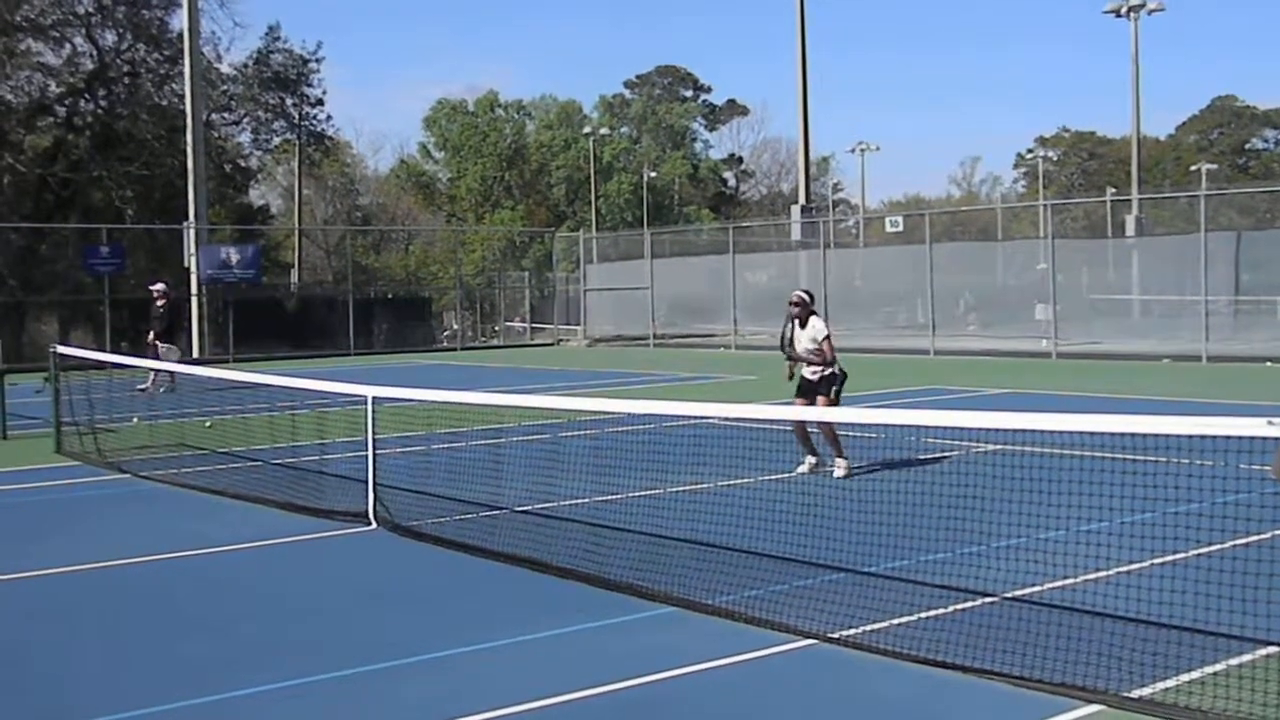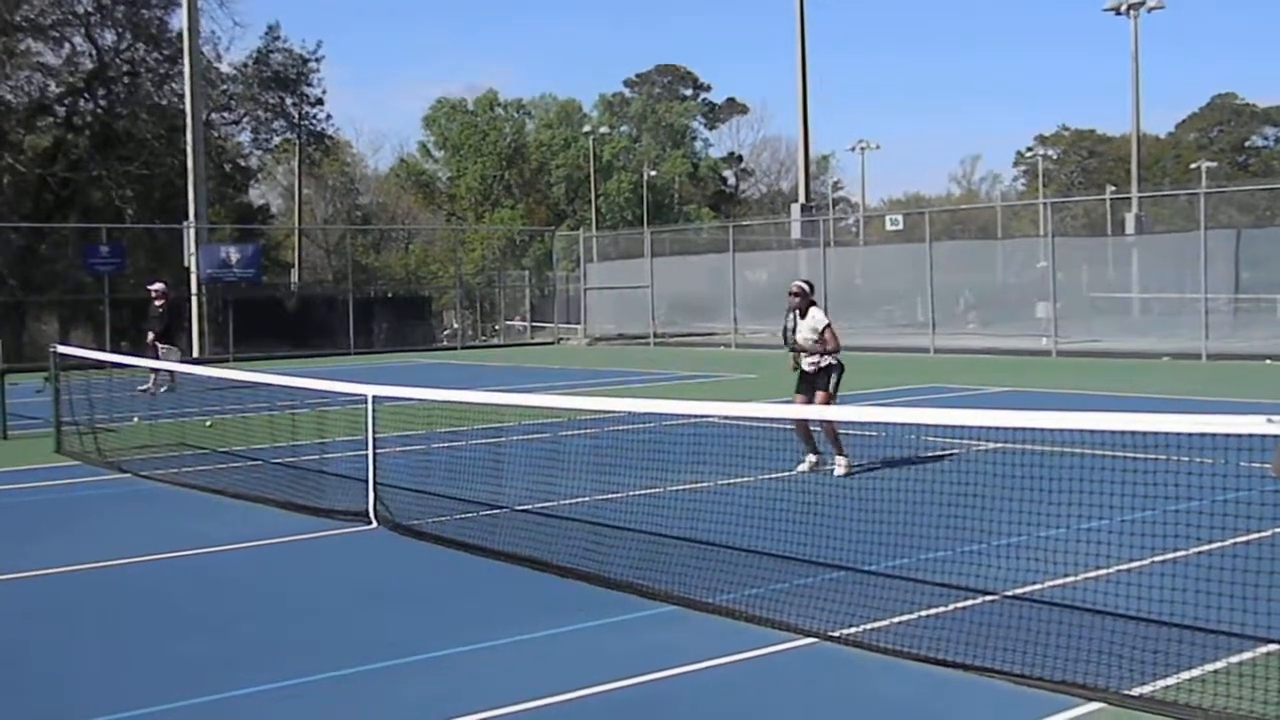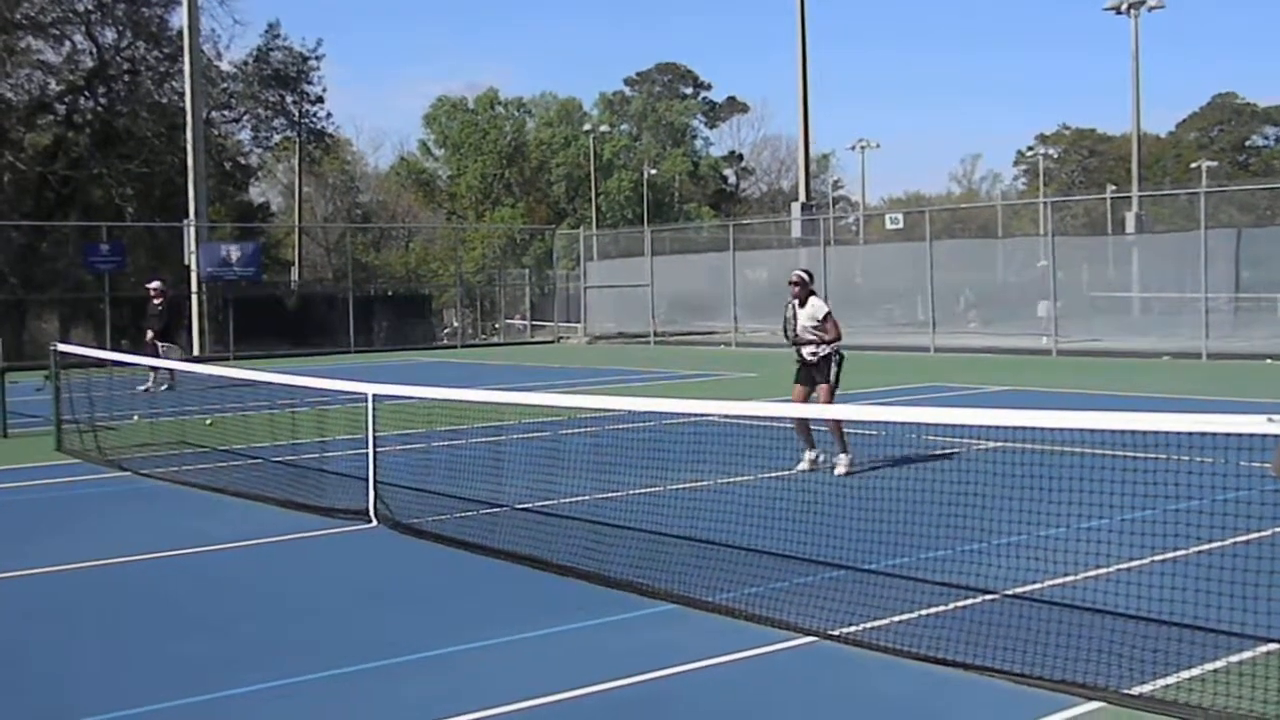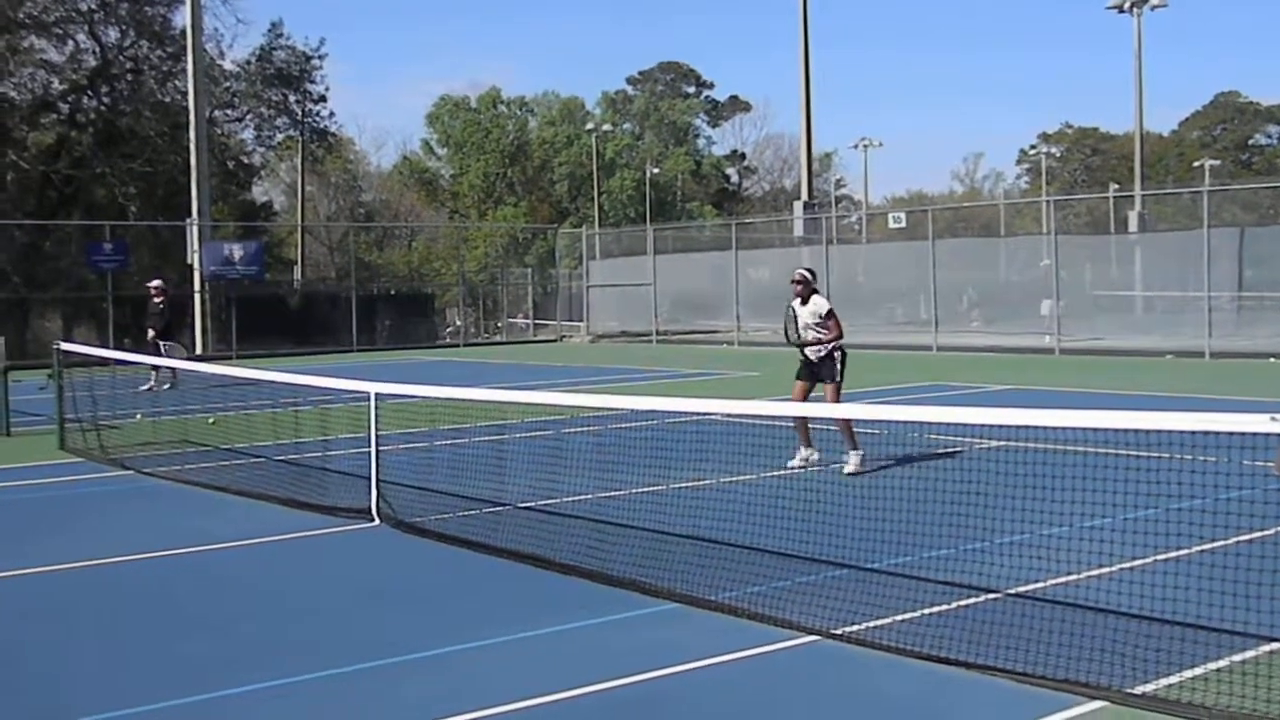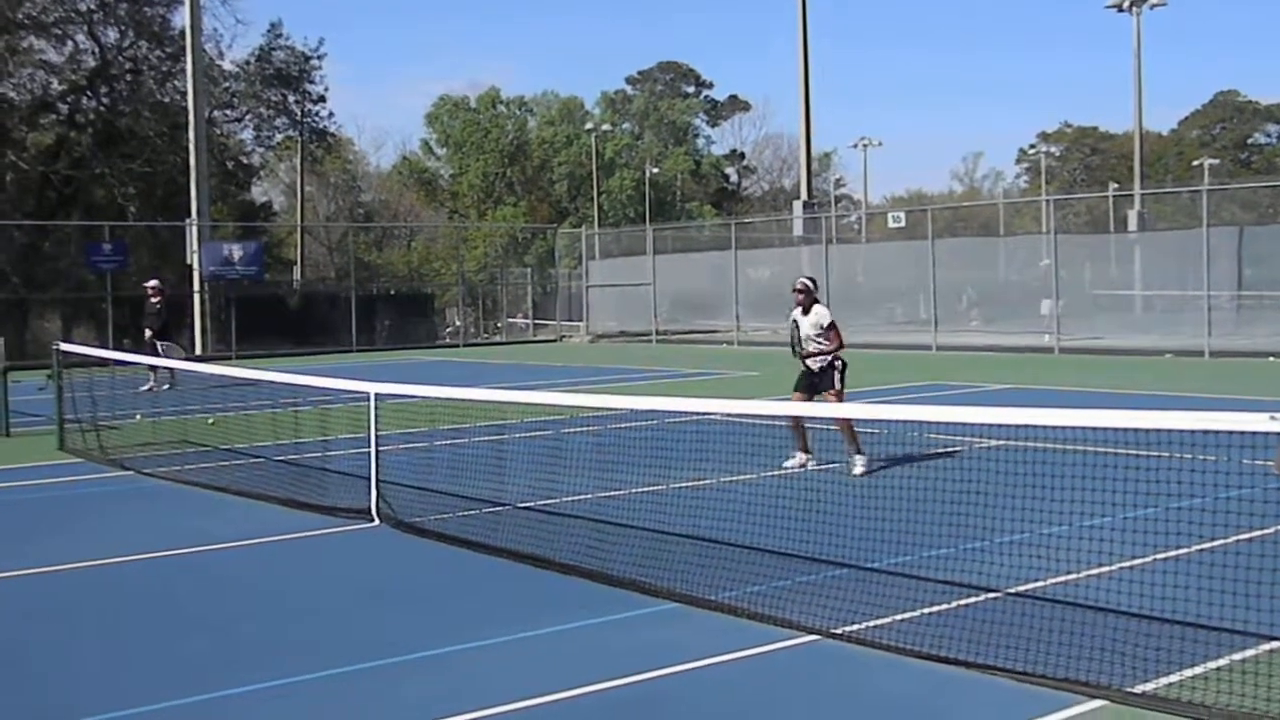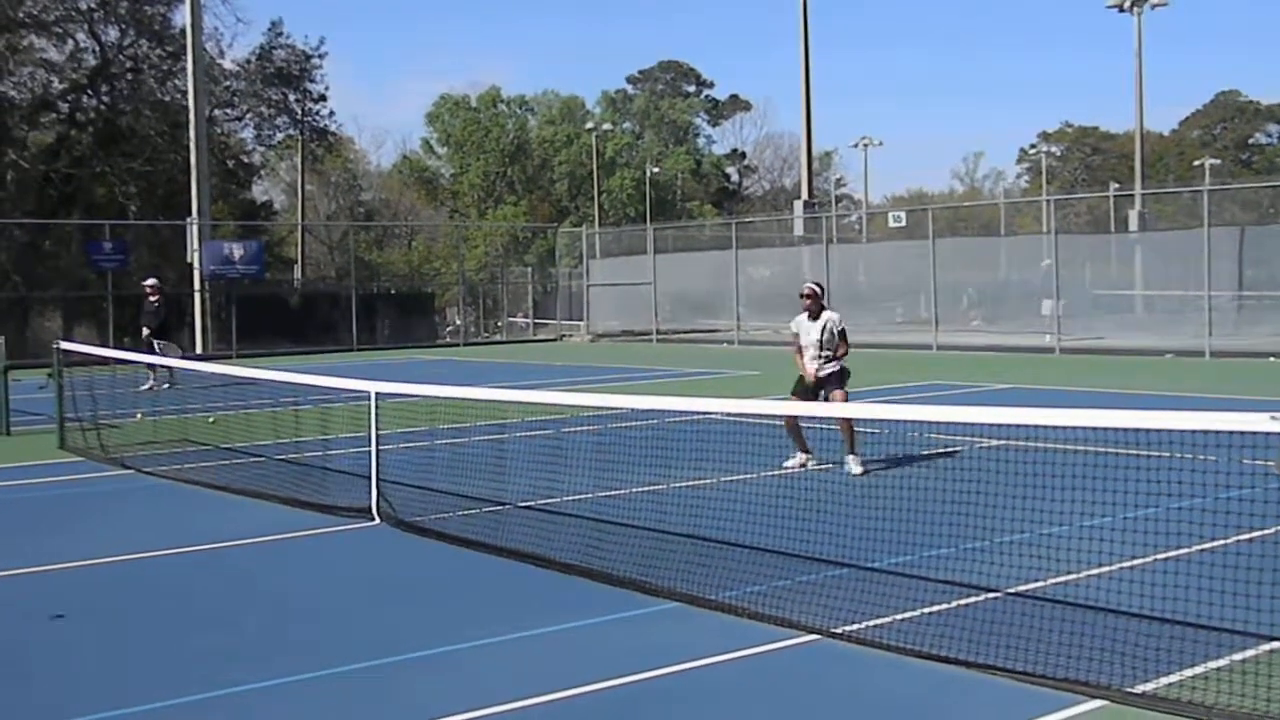
dt=0.1s
person 1, frame 1
left shoulder: (818, 326)
right shoulder: (792, 325)
left elbow: (830, 359)
left wrist: (803, 359)
right wrist: (791, 366)
left hip: (828, 376)
right hip: (807, 378)
right knee: (796, 419)
left ankle: (841, 460)
right ankle: (812, 458)
person 1, frame 2
left shoulder: (818, 316)
right shoulder: (793, 316)
left elbow: (834, 347)
left wrist: (806, 349)
right wrist: (795, 356)
left hip: (827, 368)
right hip: (807, 371)
right knee: (798, 417)
left ankle: (841, 458)
right ankle: (813, 456)
person 1, frame 3
left shoulder: (818, 306)
right shoulder: (792, 306)
left elbow: (836, 335)
left wrist: (811, 341)
right wrist: (797, 342)
left hip: (826, 359)
right hip: (806, 360)
left ankle: (843, 455)
right ankle: (812, 453)
person 1, frame 4
left shoulder: (820, 303)
right shoulder: (795, 305)
left elbow: (838, 334)
left wrist: (812, 342)
right wrist: (801, 344)
left hip: (829, 357)
right hip: (810, 358)
left knee: (833, 405)
right knee: (796, 403)
left ankle: (854, 452)
right ankle: (806, 452)
person 1, frame 5
left shoulder: (822, 313)
right shoulder: (795, 315)
left elbow: (838, 344)
left wrist: (813, 353)
right wrist: (801, 354)
left hip: (830, 367)
right hip: (810, 369)
left ankle: (858, 456)
right ankle: (803, 454)
person 1, frame 6
left shoulder: (833, 319)
right shoulder: (798, 321)
left elbow: (844, 349)
right elbow: (797, 353)
left wrist: (830, 359)
right wrist: (806, 371)
left hip: (832, 374)
right hip: (808, 376)
right knee: (789, 418)
left ankle: (851, 457)
right ankle: (803, 454)
